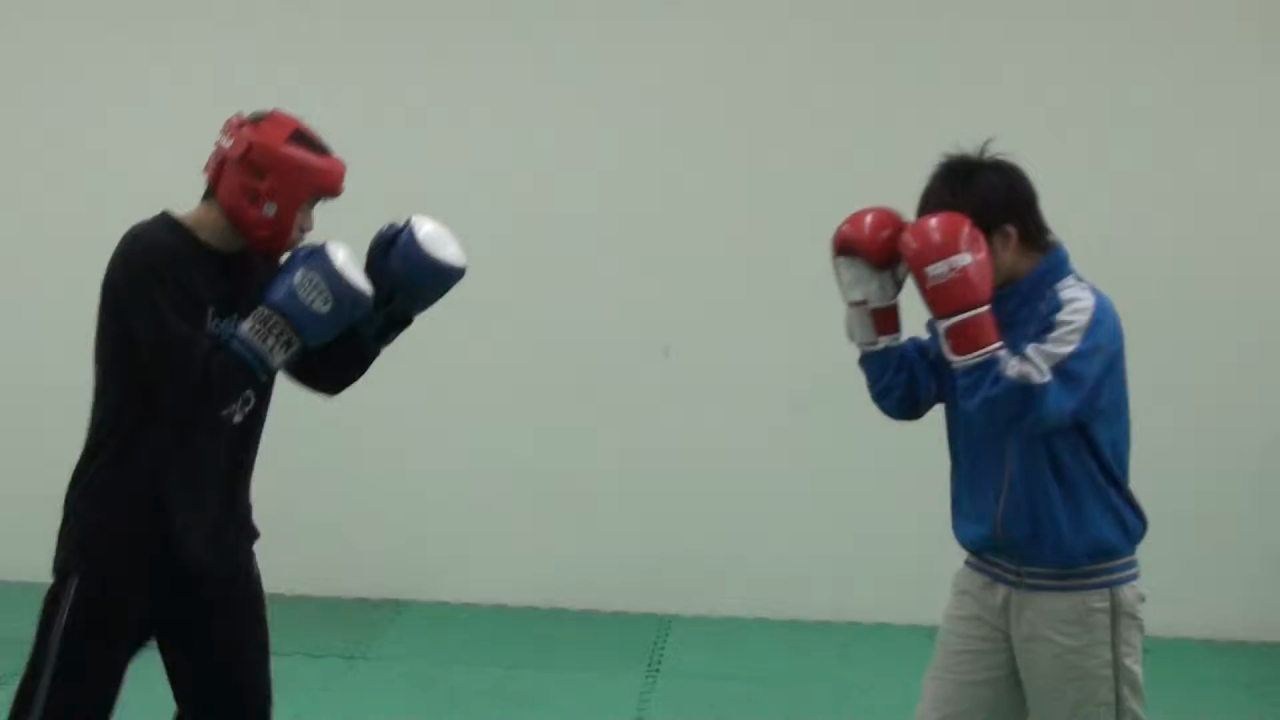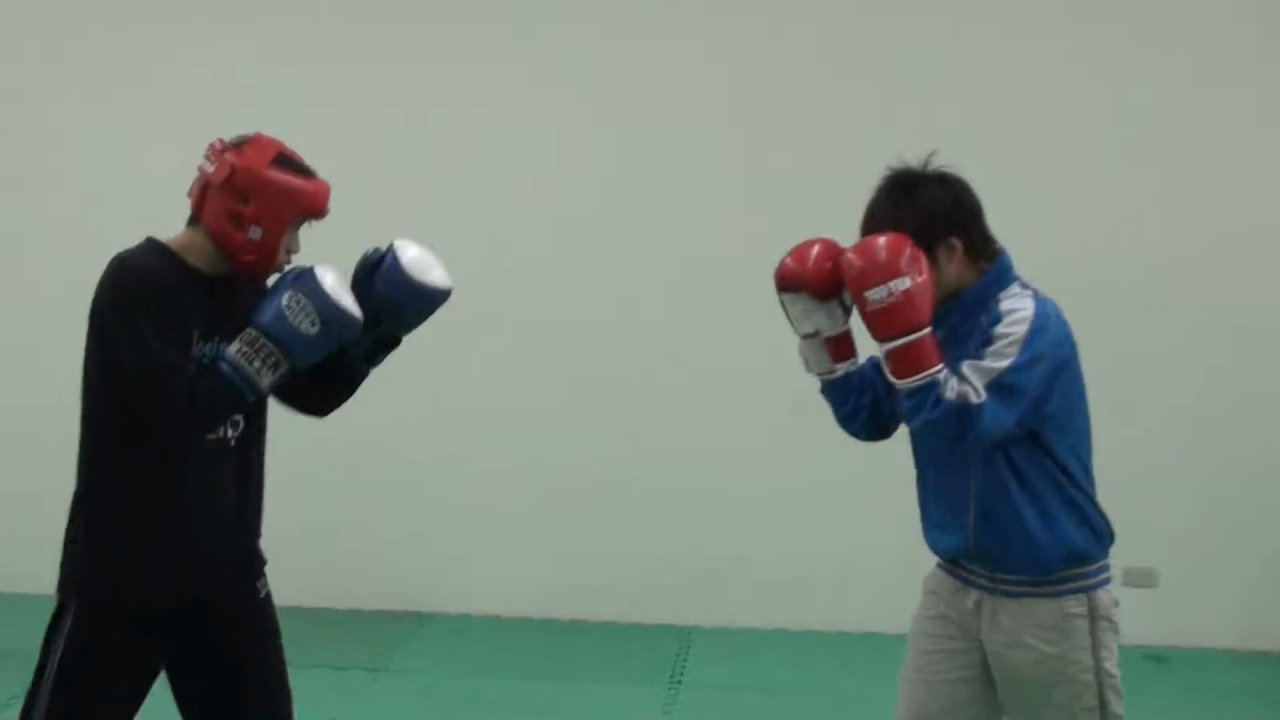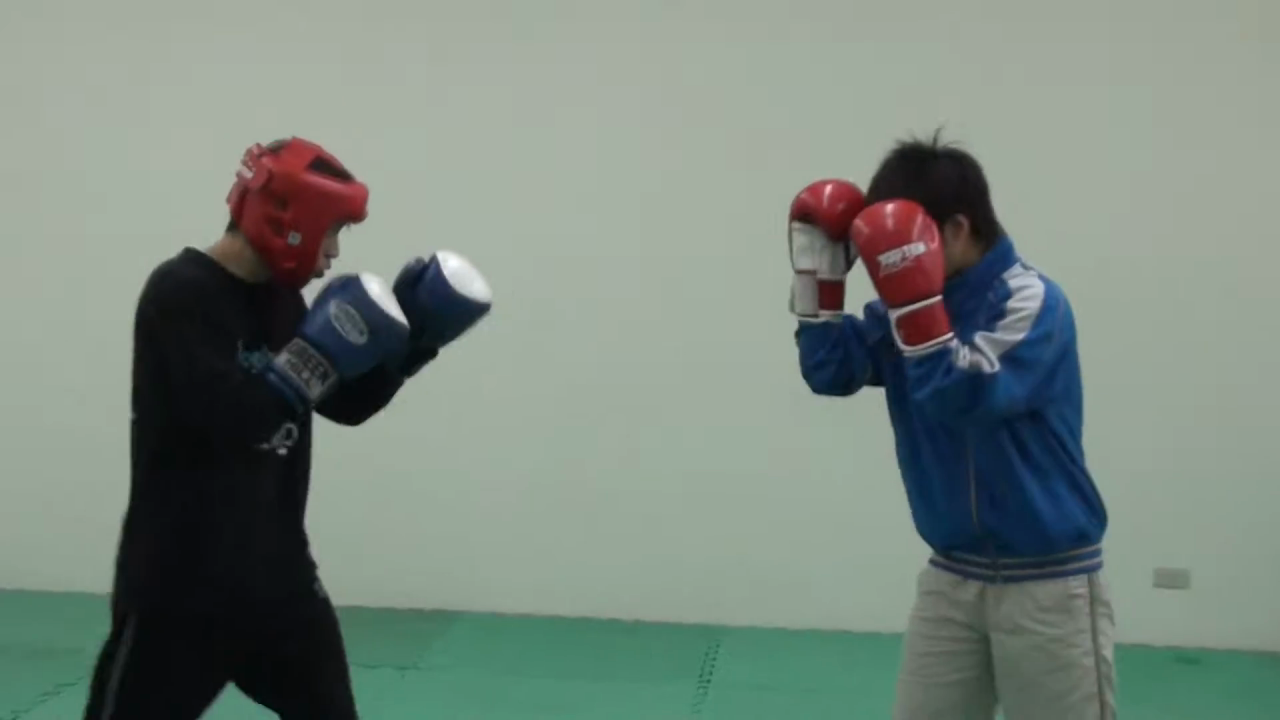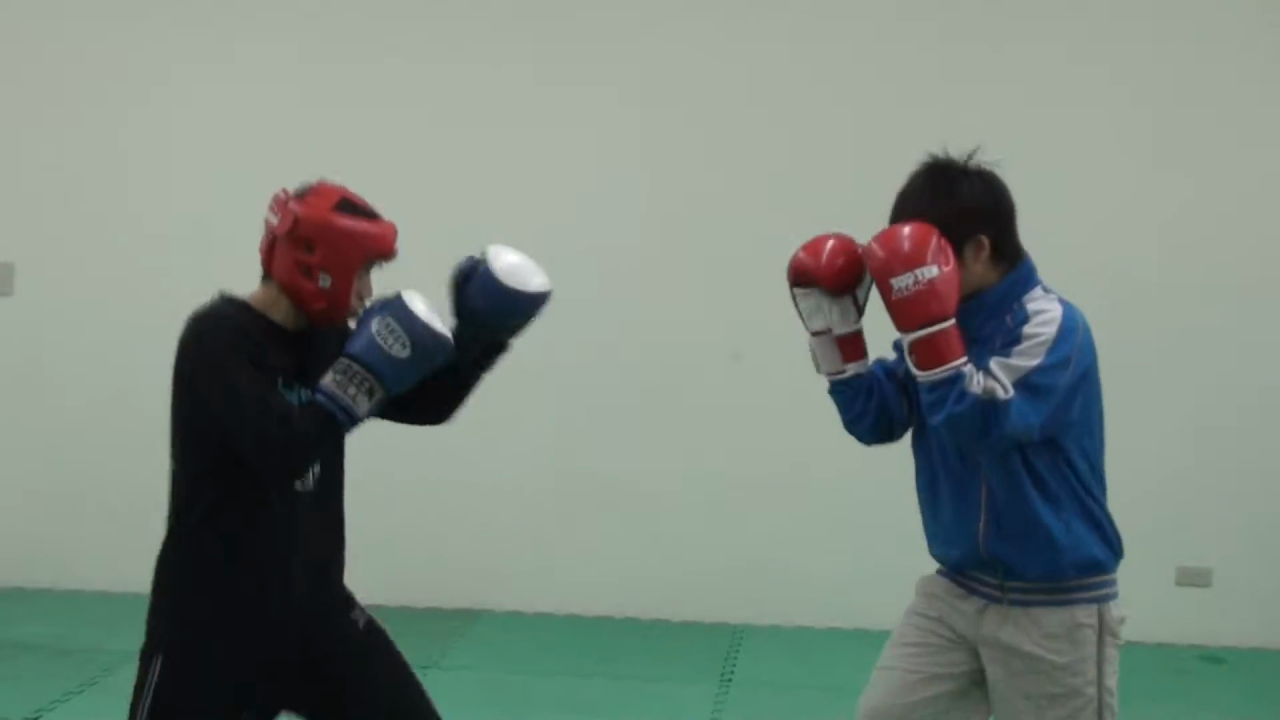
dt=0.2s
person 1, frame 1
left shoulder: (254, 266)
right shoulder: (149, 258)
left elbow: (328, 372)
right elbow: (185, 390)
left wrist: (390, 304)
right wrist: (285, 321)
left hip: (213, 535)
right hip: (120, 531)
person 1, frame 2
left shoulder: (241, 288)
right shoulder: (135, 283)
left elbow: (316, 394)
right elbow: (174, 412)
left wrist: (377, 327)
right wrist: (271, 342)
left hip: (224, 561)
right hip: (121, 563)
person 1, frame 3
left shoulder: (281, 299)
right shoulder: (179, 294)
left elbow: (351, 402)
right elbow: (226, 424)
left wrist: (415, 338)
right wrist: (319, 352)
left hip: (275, 570)
right hip: (173, 579)
person 1, frame 4
left shoulder: (318, 340)
right shoulder: (216, 339)
left elbow: (425, 401)
right elbow: (270, 454)
left wrist: (482, 333)
right wrist: (363, 372)
left hip: (309, 604)
person 2, frame 1
left shoulder: (1082, 313)
right shoulder: (985, 306)
left elbow: (1013, 408)
right elbow: (902, 396)
left wrist: (959, 305)
right wrist: (872, 299)
left hip: (1078, 588)
right hip: (988, 577)
person 2, frame 2
left shoulder: (1030, 323)
right shoulder: (932, 322)
left elbow: (952, 424)
right elbow: (867, 416)
left wrist: (899, 327)
right wrist: (823, 327)
left hip: (1053, 596)
right hip: (961, 584)
person 2, frame 3
left shoulder: (1032, 301)
right shoulder: (922, 300)
left elbow: (959, 397)
right elbow: (830, 370)
left wrist: (912, 295)
right wrist: (819, 268)
left hip: (1047, 582)
right hip: (952, 576)
person 2, frame 4
left shoulder: (1052, 327)
right shoulder: (945, 323)
left elbow: (974, 424)
right elbow: (872, 420)
left wrist: (924, 321)
right wrist: (832, 324)
left hip: (1056, 608)
right hip: (959, 592)
